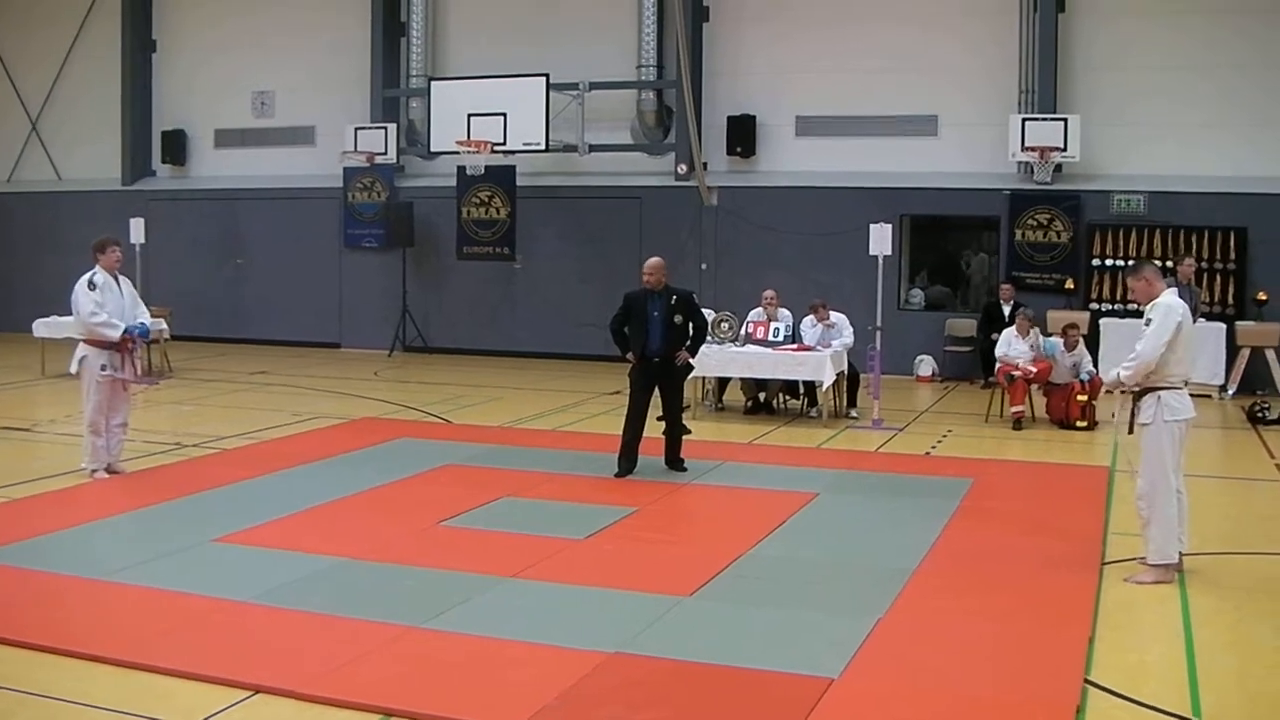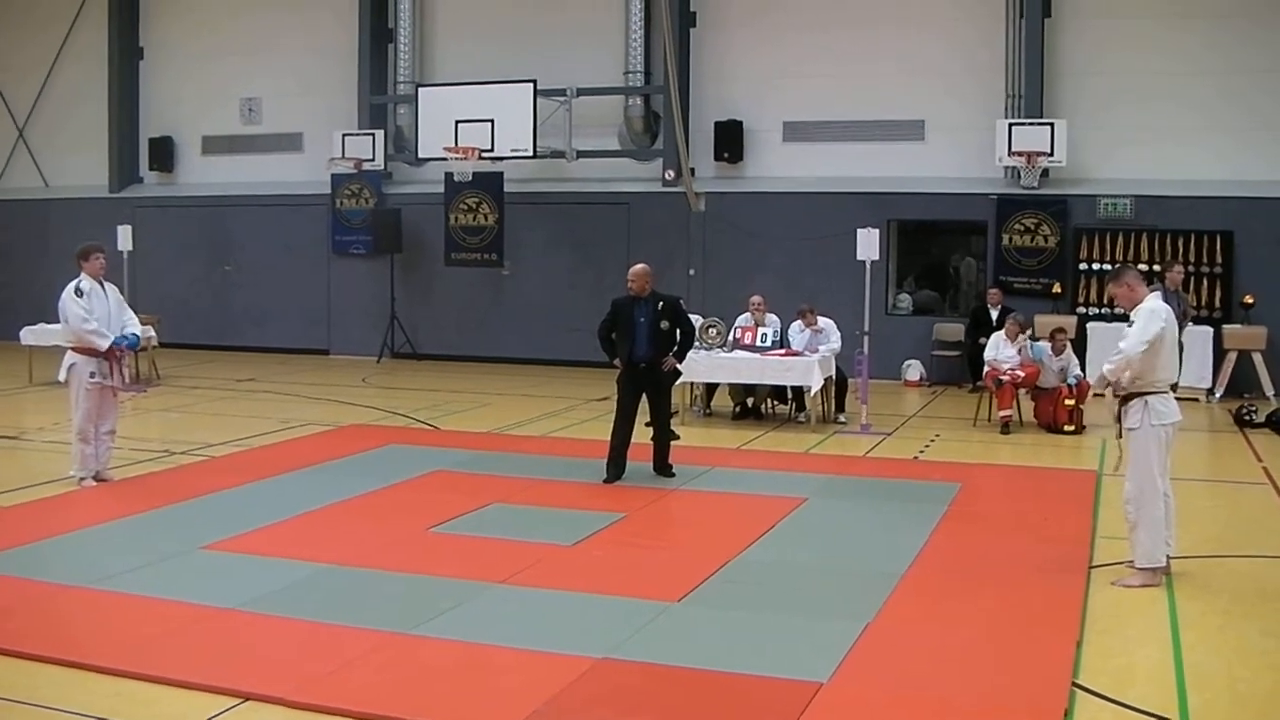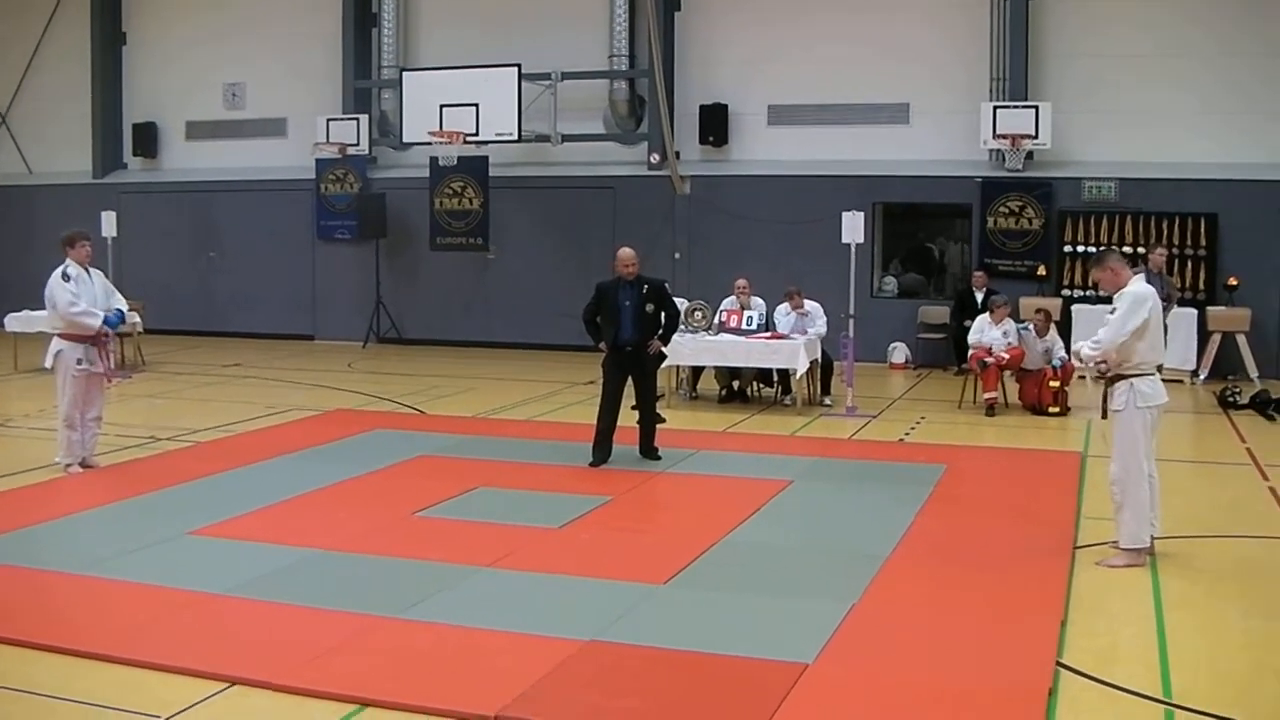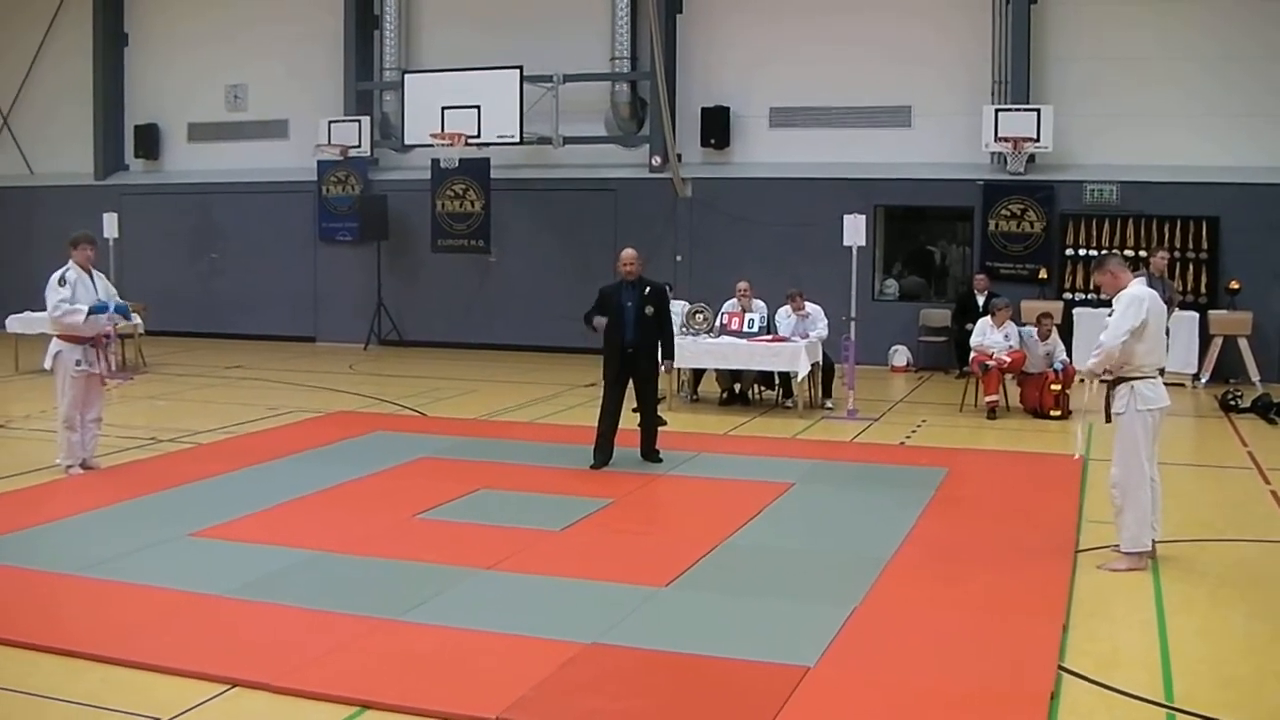
dt=1s
person 1, frame 1
left shoulder: (1164, 307)
right shoulder: (1174, 306)
left elbow: (1147, 356)
left wrist: (1118, 377)
right wrist: (1129, 376)
left hip: (1162, 406)
right hip: (1169, 402)
left knee: (1154, 485)
right knee: (1169, 482)
left ankle: (1162, 564)
right ankle: (1171, 552)
person 1, frame 2
left shoulder: (1149, 312)
right shoulder: (1158, 310)
left elbow: (1129, 352)
left wrist: (1106, 374)
right wrist: (1120, 379)
left hip: (1148, 410)
right hip: (1156, 405)
left knee: (1142, 489)
right knee: (1155, 485)
left ankle: (1149, 568)
right ankle: (1158, 556)
person 1, frame 3
left shoulder: (1132, 296)
right shoulder: (1145, 292)
left elbow: (1108, 340)
left wrist: (1082, 350)
right wrist: (1109, 362)
left hip: (1134, 392)
right hip: (1143, 387)
left knee: (1128, 470)
right knee: (1142, 466)
left ankle: (1133, 548)
right ankle: (1143, 536)
person 1, frame 4
left shoulder: (1131, 298)
right shoulder: (1149, 296)
left elbow: (1110, 343)
left wrist: (1092, 367)
right wrist: (1109, 366)
left hip: (1135, 394)
right hip: (1146, 389)
left knee: (1129, 472)
right knee: (1143, 469)
left ankle: (1135, 551)
right ankle: (1144, 539)
person 2, frame 1
left shoulder: (124, 283)
right shoulder: (90, 282)
left elbow: (140, 311)
right elbow: (91, 317)
left wrist: (141, 326)
right wrist: (124, 330)
left hip: (120, 355)
right hip: (96, 355)
left knee: (119, 412)
right knee: (96, 413)
left ankle: (112, 460)
right ankle: (96, 464)
person 2, frame 2
left shoulder: (111, 290)
right shoulder: (76, 290)
left elbow: (127, 317)
right elbow: (82, 324)
left wrist: (131, 336)
right wrist: (112, 341)
left hip: (108, 362)
right hip: (84, 362)
left knee: (107, 419)
right knee: (85, 420)
left ankle: (100, 467)
right ankle: (84, 472)
person 2, frame 3
left shoulder: (97, 276)
right shoulder: (62, 276)
left elbow: (116, 298)
right elbow: (70, 308)
left wrist: (117, 313)
right wrist: (102, 319)
left hip: (94, 348)
right hip: (71, 348)
left knee: (93, 406)
right knee: (71, 407)
left ankle: (86, 454)
right ankle: (70, 459)
person 2, frame 4
left shoulder: (99, 278)
right shoulder: (62, 278)
left elbow: (113, 302)
right elbow: (56, 311)
left wrist: (120, 309)
right wrist: (89, 310)
left hip: (93, 349)
right hip: (69, 350)
left knee: (93, 408)
right knee: (70, 408)
left ankle: (86, 455)
right ankle: (70, 460)
person 3, frame 1
left shoulder: (683, 298)
right shoulder: (633, 299)
left elbow: (701, 325)
right elbow: (615, 325)
left wrist: (690, 351)
right wrist: (626, 350)
left hip: (672, 365)
right hip: (643, 365)
left knee: (674, 416)
right knee: (635, 416)
left ankle: (673, 459)
right ankle: (626, 462)
person 3, frame 2
left shoulder: (670, 304)
right shoulder: (620, 305)
left elbow: (688, 331)
right elbow: (603, 331)
left wrist: (677, 356)
right wrist: (613, 356)
left hip: (658, 370)
right hip: (630, 370)
left knee: (662, 421)
right knee: (622, 421)
left ankle: (662, 465)
right ankle: (615, 468)
person 3, frame 3
left shoulder: (655, 287)
right shoulder: (604, 289)
left elbow: (673, 314)
right elbow: (588, 315)
left wrist: (663, 339)
right wrist: (599, 340)
left hip: (644, 354)
right hip: (615, 354)
left knee: (647, 405)
right knee: (608, 405)
left ankle: (648, 448)
right ankle: (601, 451)
person 3, frame 4
left shoulder: (656, 291)
right shoulder: (608, 291)
left elbow: (665, 326)
right elbow: (589, 316)
left wrist: (668, 356)
right wrist: (594, 320)
left hip: (645, 357)
right hip: (617, 358)
left knee: (648, 407)
right knee: (609, 408)
left ankle: (649, 450)
right ankle: (602, 454)
